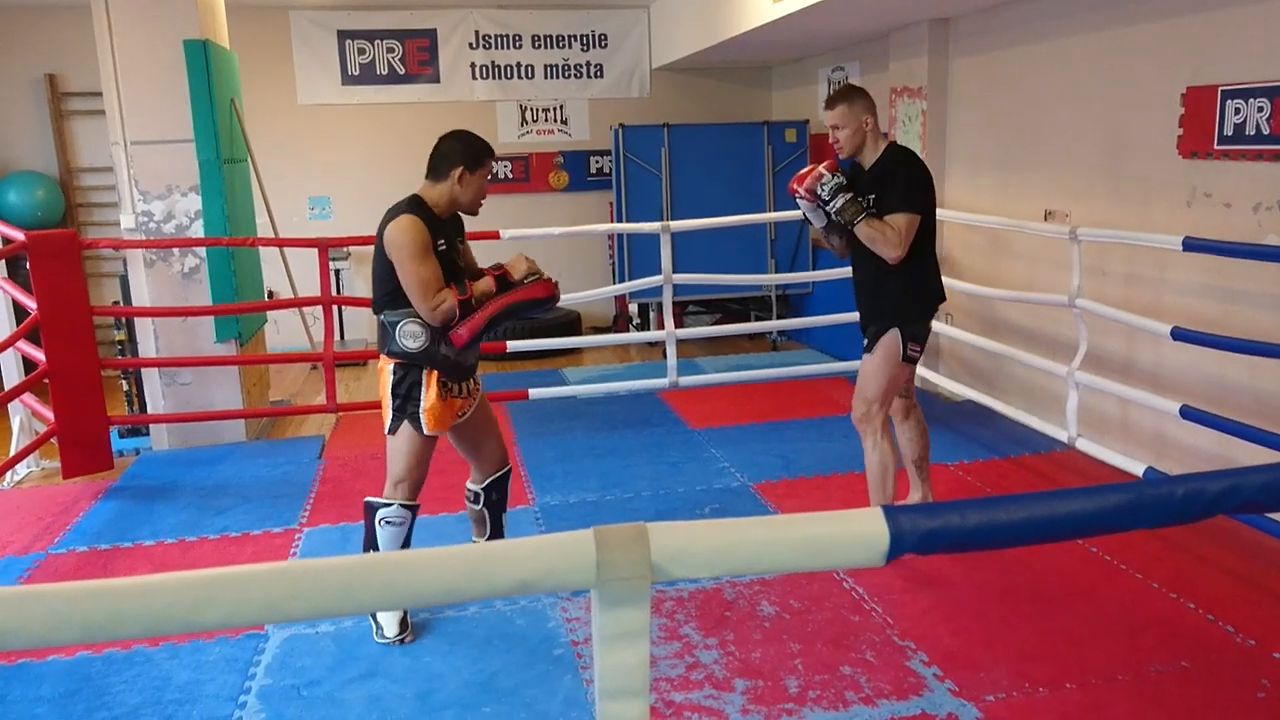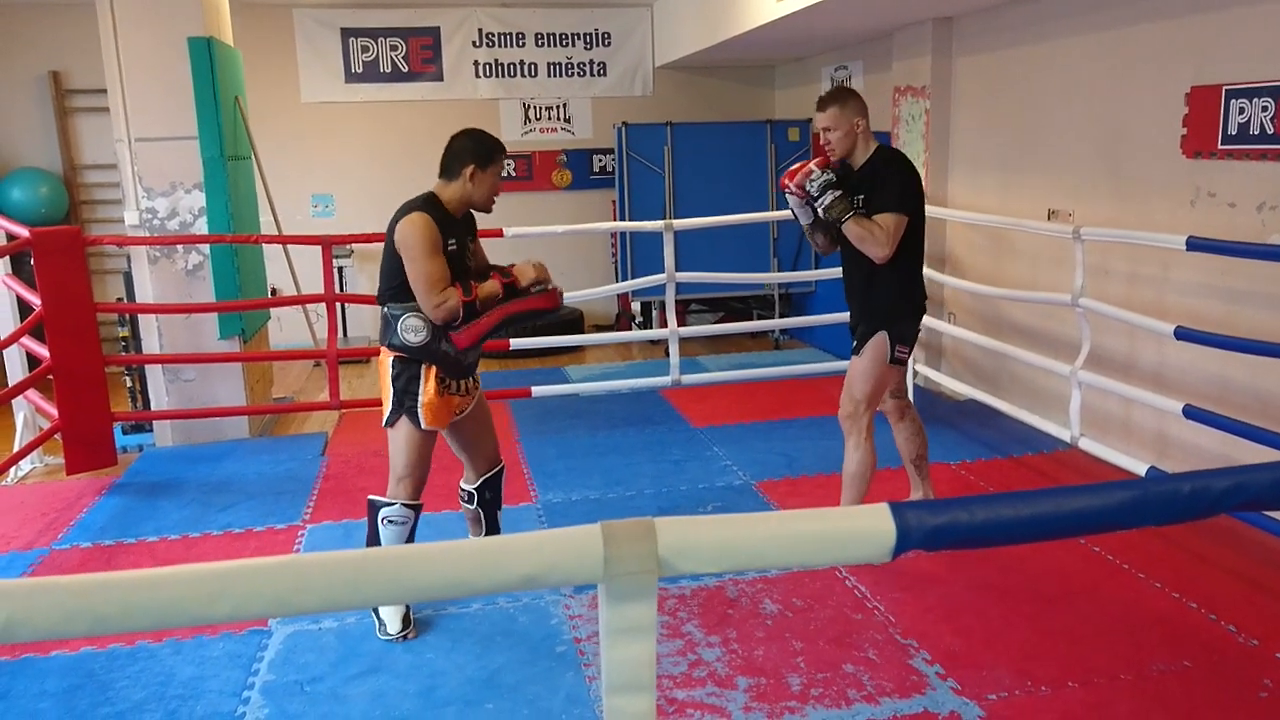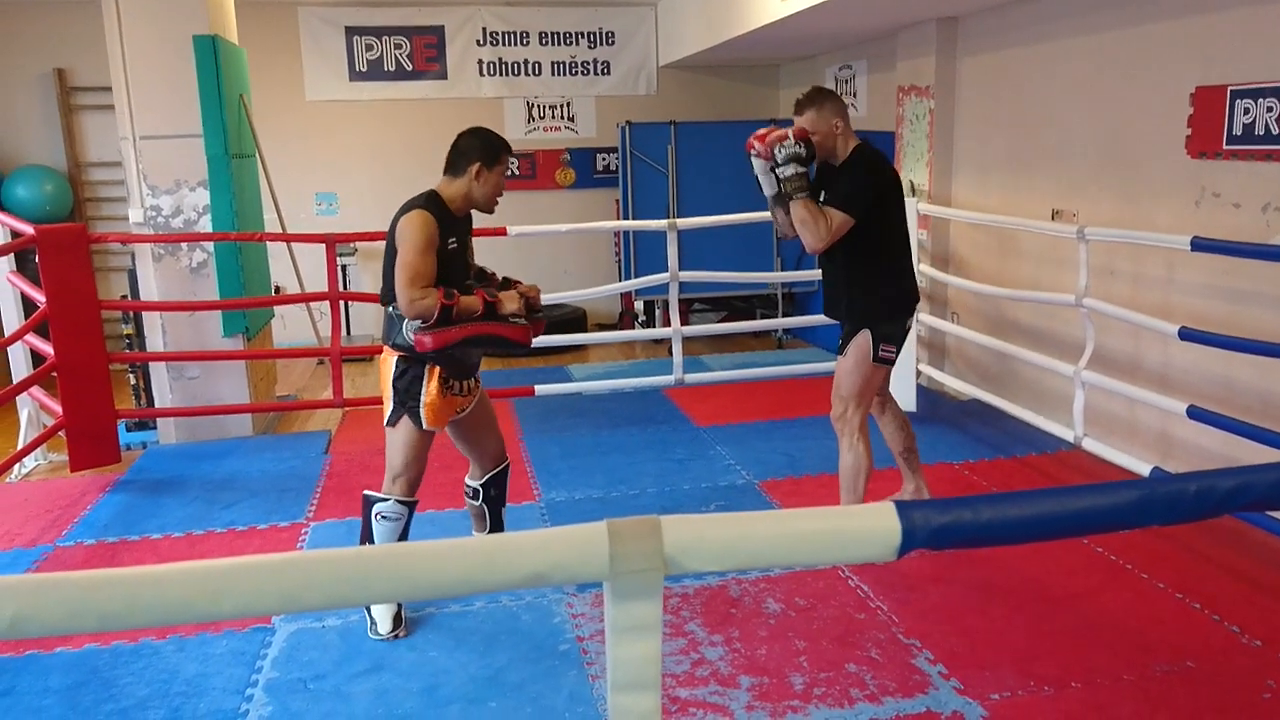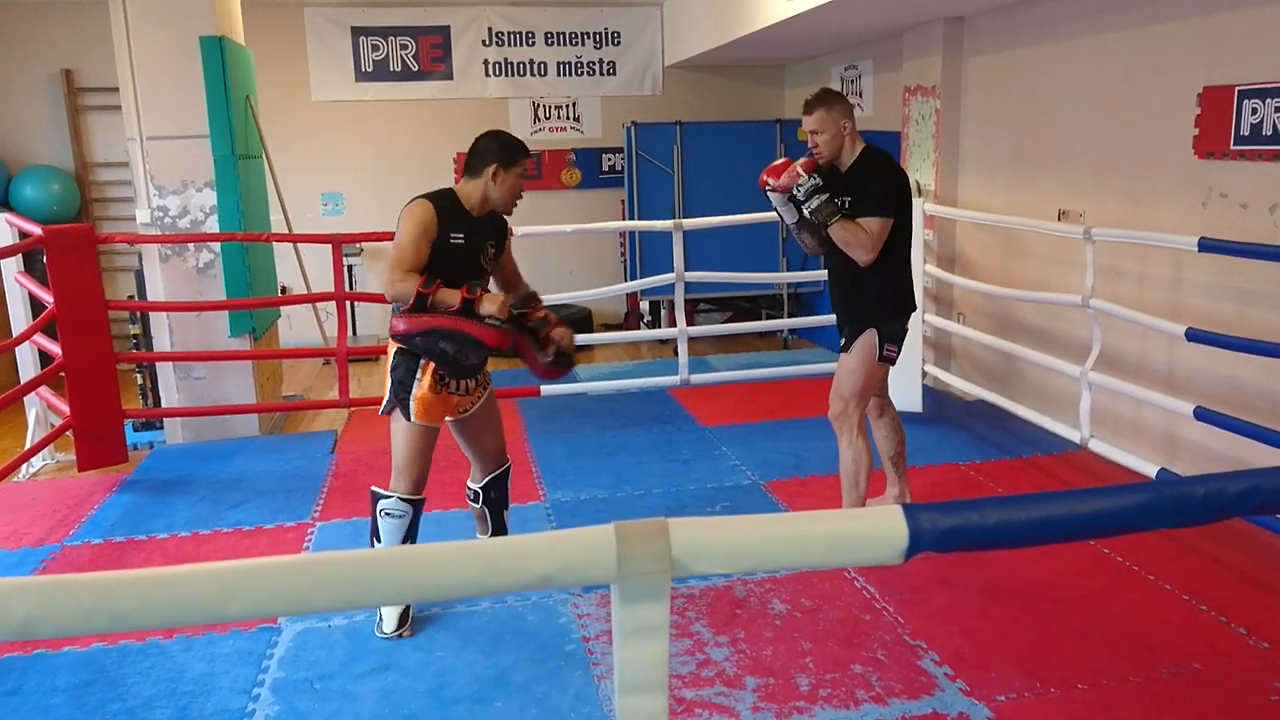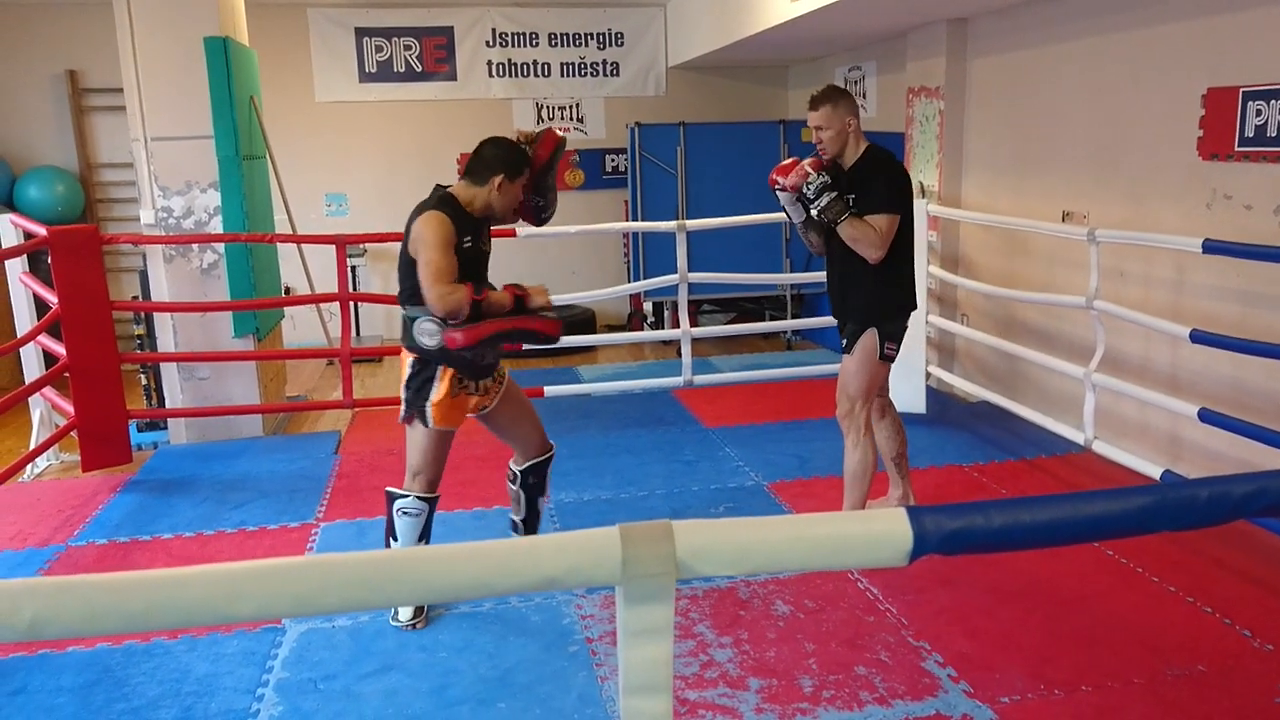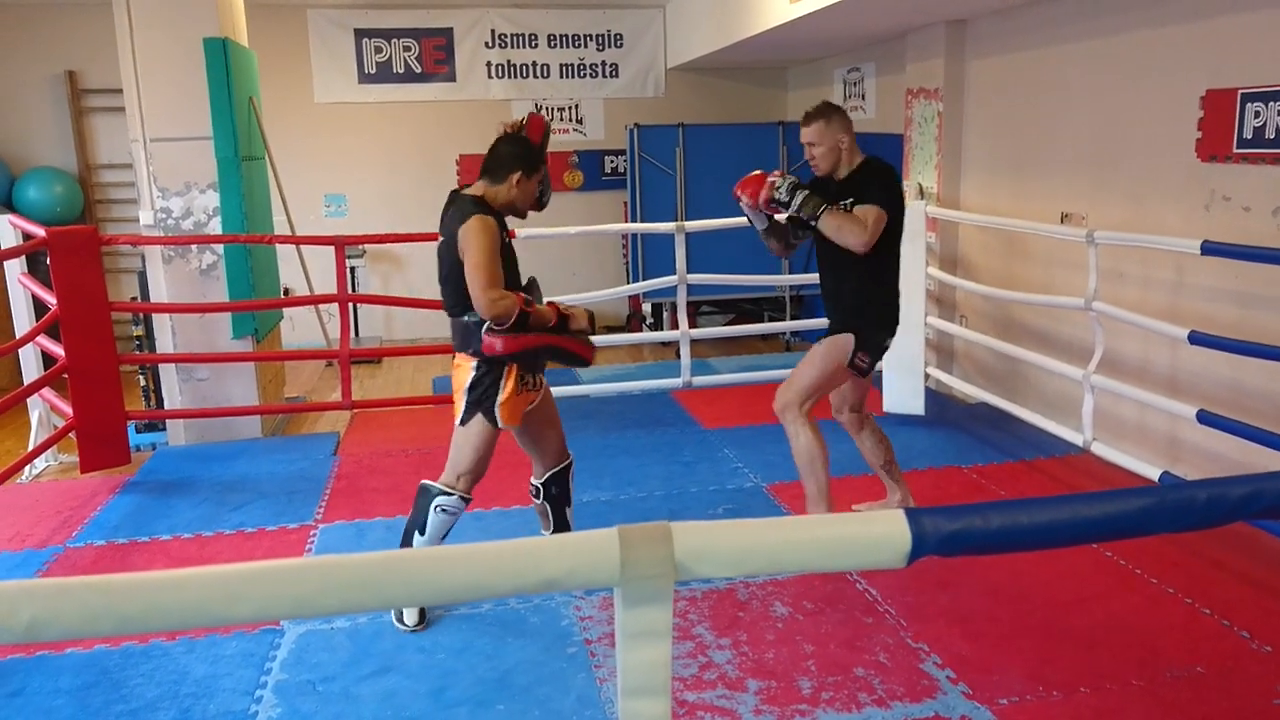
dt=0.3s
person 1, frame 1
left shoulder: (449, 221)
right shoulder: (406, 225)
left elbow: (466, 280)
right elbow: (435, 308)
left wrist: (515, 279)
right wrist: (503, 277)
left hip: (456, 370)
right hip: (413, 376)
left knee: (494, 463)
right knee: (402, 490)
person 1, frame 2
left shoulder: (462, 220)
right shoulder: (418, 222)
left elbow: (477, 274)
right elbow: (440, 305)
left wrist: (518, 279)
right wrist: (510, 282)
left hip: (455, 368)
right hip: (413, 370)
left knee: (487, 464)
right knee: (405, 487)
person 1, frame 3
left shoulder: (462, 217)
right shoulder: (420, 219)
right elbow: (414, 302)
left wrist: (512, 289)
right wrist: (493, 304)
left hip: (457, 365)
right hip: (416, 369)
left knee: (492, 460)
right knee: (401, 485)
person 1, frame 4
left shoulder: (493, 225)
right shoulder: (426, 212)
left elbow: (510, 285)
right elbow: (397, 286)
left wrist: (547, 325)
right wrist: (474, 303)
left hip: (468, 366)
right hip: (421, 365)
left knee: (493, 465)
right knee: (406, 485)
person 1, frame 5
left shoulder: (472, 212)
right shoulder: (435, 219)
left elbow: (538, 211)
right elbow: (445, 299)
left wrist: (540, 163)
right wrist: (518, 298)
left hip: (478, 365)
right hip: (437, 370)
left knee: (536, 450)
right knee: (421, 481)
left ankle: (524, 543)
person 1, frame 6
left shoulder: (475, 203)
right shoulder: (478, 223)
left elbow: (534, 201)
right elbow: (493, 305)
left wrist: (525, 148)
right wrist: (560, 318)
left hip: (515, 365)
right hip: (489, 369)
left knee: (555, 461)
right knee: (459, 480)
person 2, frame 1
left shoulder: (904, 169)
right shoulder: (855, 174)
left elbow: (893, 247)
right elbow: (843, 247)
left wrist: (843, 202)
right wrist: (818, 215)
left hip: (903, 309)
right hip: (880, 307)
left knee: (866, 413)
right knee: (899, 404)
right ankle: (921, 498)
person 2, frame 2
left shoulder: (893, 170)
right shoulder: (844, 174)
left elbow: (881, 247)
right elbow: (827, 245)
left wrist: (833, 200)
right wrist: (807, 211)
left hip: (891, 310)
right hip: (871, 308)
left knee: (853, 415)
right knee: (894, 404)
right ankle: (923, 497)
person 2, frame 3
left shoulder: (865, 170)
right shoulder: (830, 168)
left elbow: (816, 239)
right elbow: (791, 226)
left wrist: (794, 173)
right wrist: (770, 176)
left hip: (880, 308)
right hip: (865, 305)
left knee: (847, 414)
right knee: (877, 401)
right ankle: (915, 489)
person 2, frame 4
left shoulder: (880, 172)
right shoulder: (832, 175)
left elbow: (864, 251)
right elbow: (815, 245)
left wrist: (817, 202)
right wrist: (788, 207)
left hip: (880, 309)
right hip: (858, 306)
left knee: (844, 413)
right knee: (873, 401)
right ankle: (898, 494)
person 2, frame 5
left shoulder: (884, 170)
right shoulder: (833, 173)
left elbow: (874, 247)
right elbow: (821, 245)
left wrist: (827, 201)
right wrist: (798, 208)
left hip: (879, 308)
right hip: (853, 306)
left knee: (852, 413)
right knee: (875, 403)
right ankle: (901, 495)
person 2, frame 6
left shoulder: (878, 178)
right shoulder: (822, 187)
left elbow: (859, 237)
right elbow: (784, 246)
left wrist: (803, 202)
right wrist: (762, 219)
left hip: (866, 319)
right hip: (850, 318)
left knee: (789, 405)
right knee: (850, 413)
right ankle: (899, 497)
